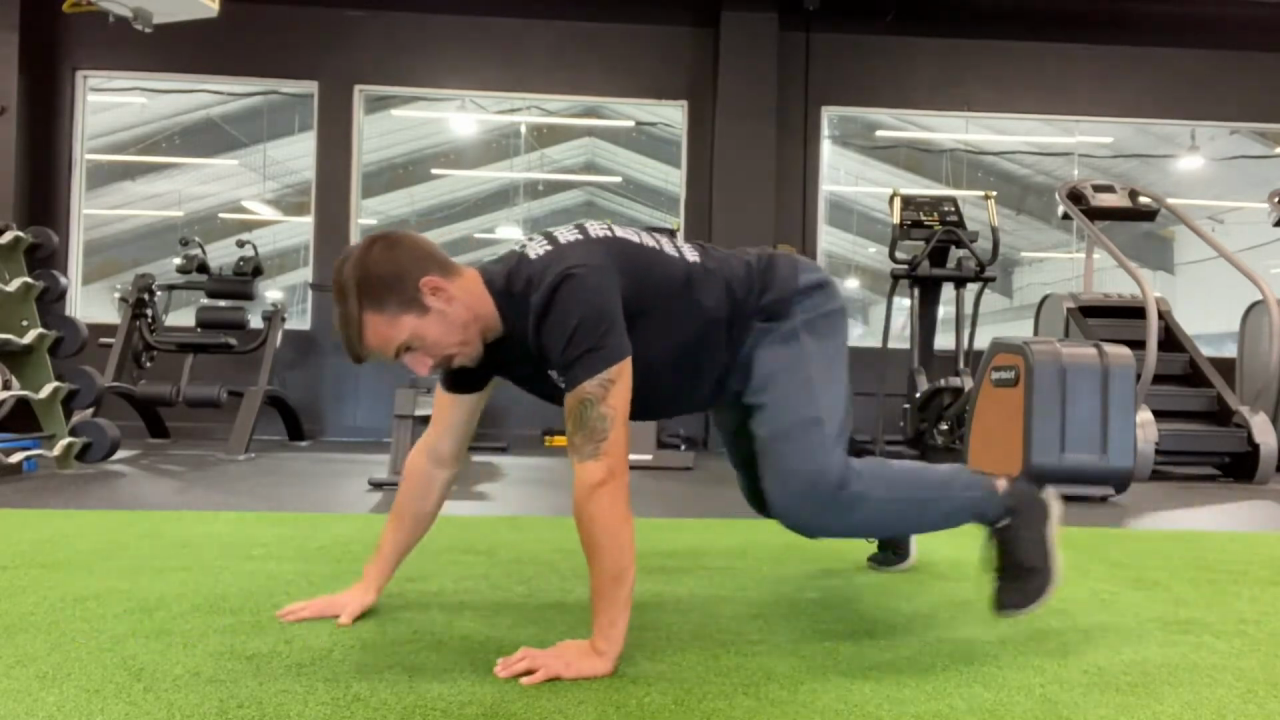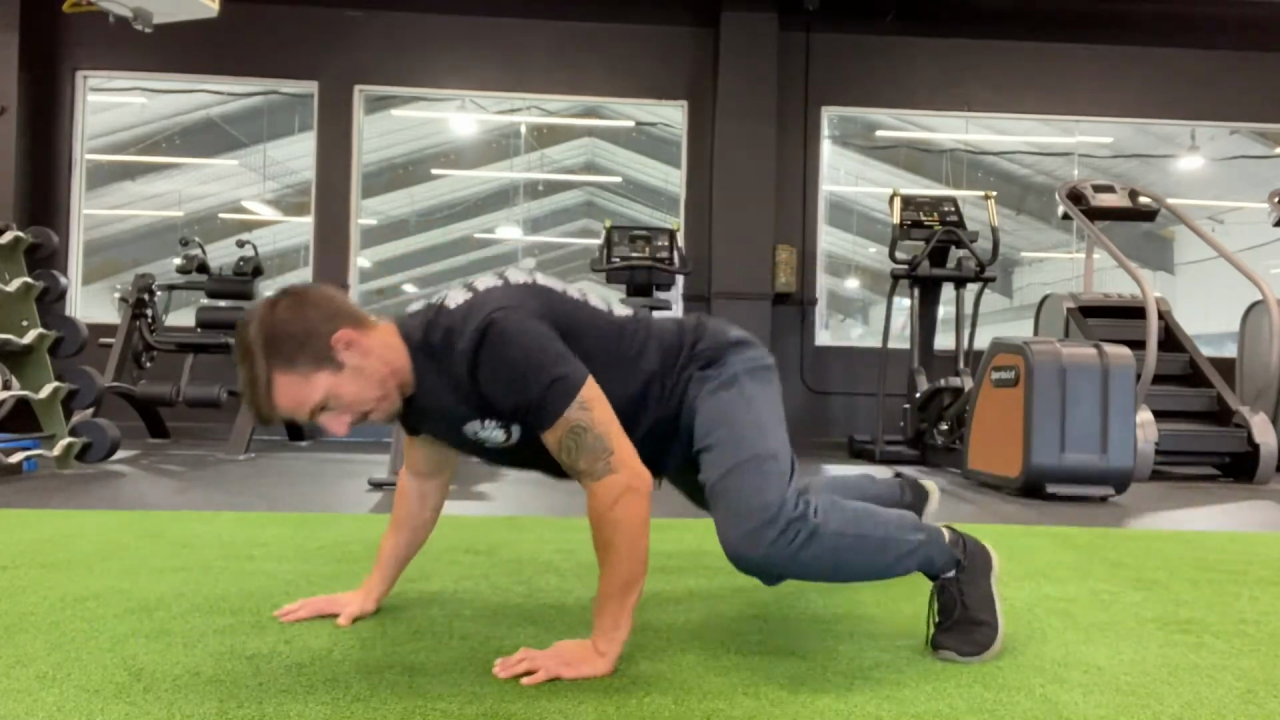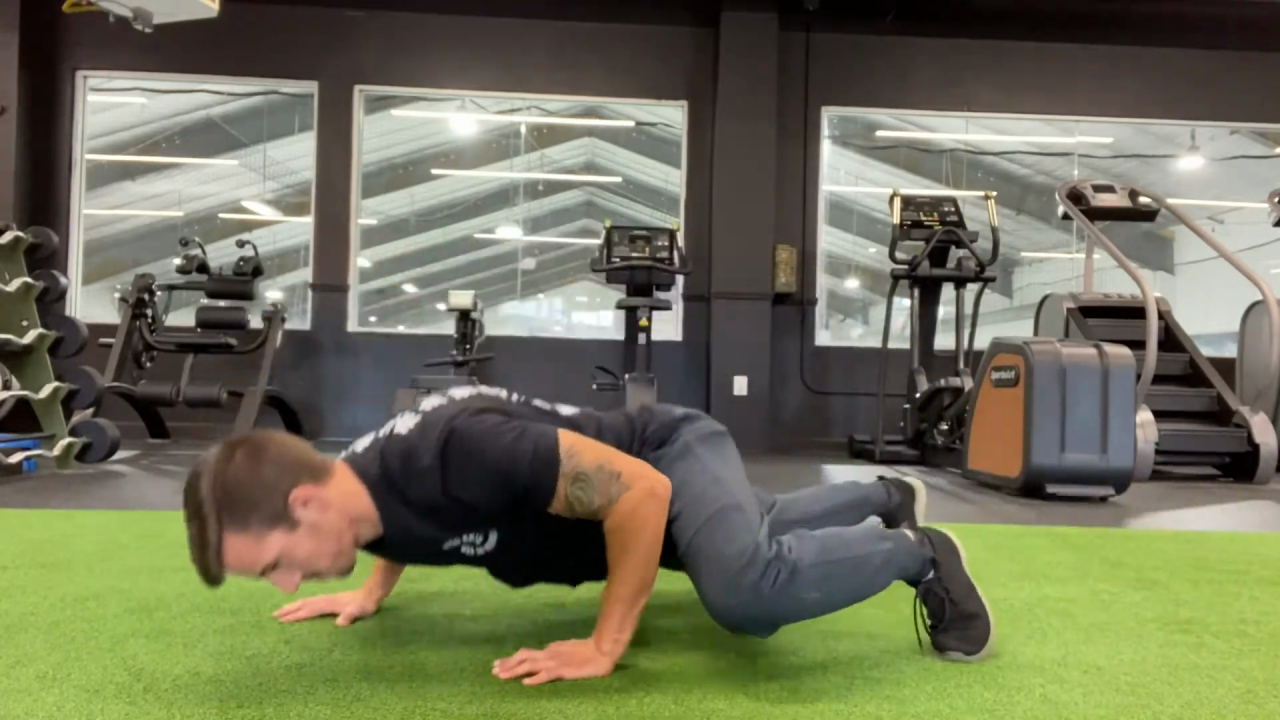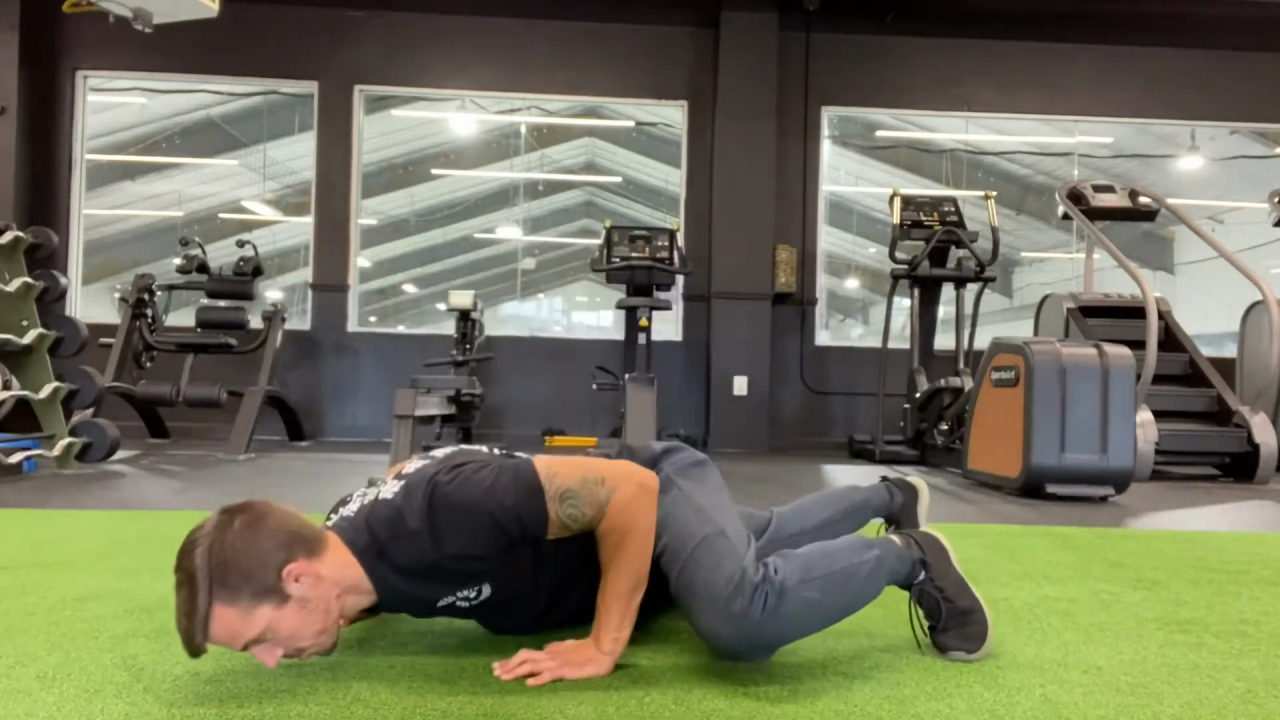
dt=0.3s
person 1, frame 1
left shoulder: (566, 293)
right shoulder: (473, 319)
left elbow: (599, 476)
right elbow: (436, 455)
left wrist: (604, 646)
right wrist: (369, 584)
left hip: (788, 312)
right hip: (722, 350)
left knee: (812, 490)
right knee: (777, 494)
left ankle: (1003, 504)
right ankle: (899, 507)
person 1, frame 2
left shoulder: (489, 341)
right shoulder: (409, 373)
left elbow: (619, 486)
right elbow: (427, 471)
left wrist: (601, 644)
right wrist: (373, 586)
left hip: (714, 375)
right hip: (665, 411)
left knee: (766, 535)
right knee: (772, 517)
left ankle: (949, 556)
right ankle: (899, 498)
person 1, frame 3
left shoulder: (455, 453)
right shoulder: (363, 488)
left elbow: (640, 493)
left wrist: (603, 647)
right wrist: (370, 590)
left hip: (671, 454)
right hip: (634, 498)
left knee: (745, 587)
right knee: (760, 531)
left ankle: (918, 555)
right ankle: (887, 496)
person 1, frame 4
left shoulder: (440, 515)
right shoulder: (349, 544)
left elbow: (630, 487)
left wrist: (603, 645)
right wrist: (373, 601)
left hip: (661, 487)
right hip: (617, 509)
left knee: (740, 613)
right knee: (762, 538)
left ankle: (905, 559)
right ankle: (890, 497)
